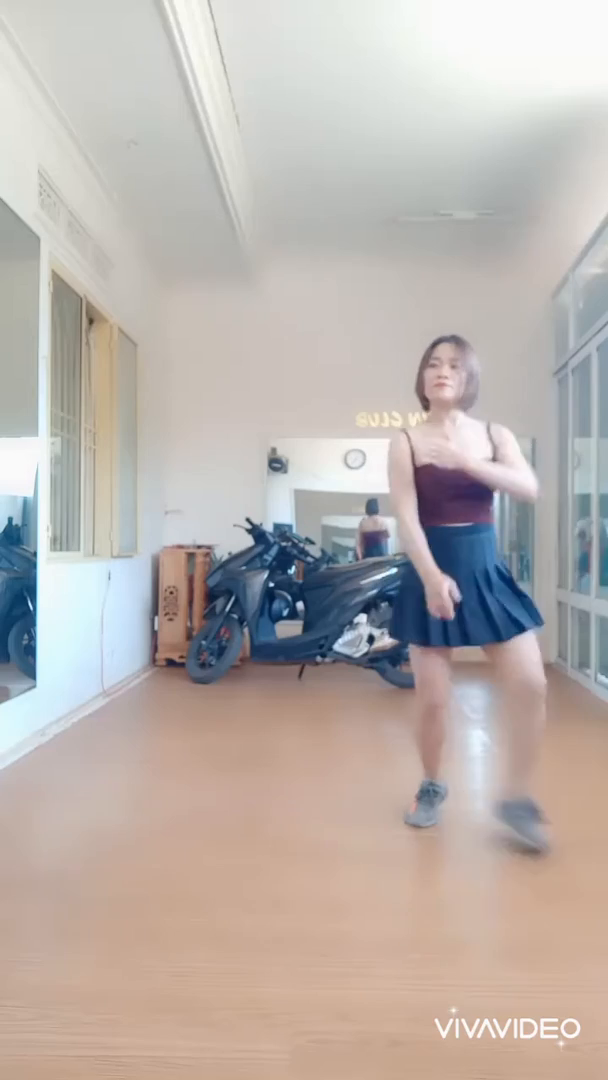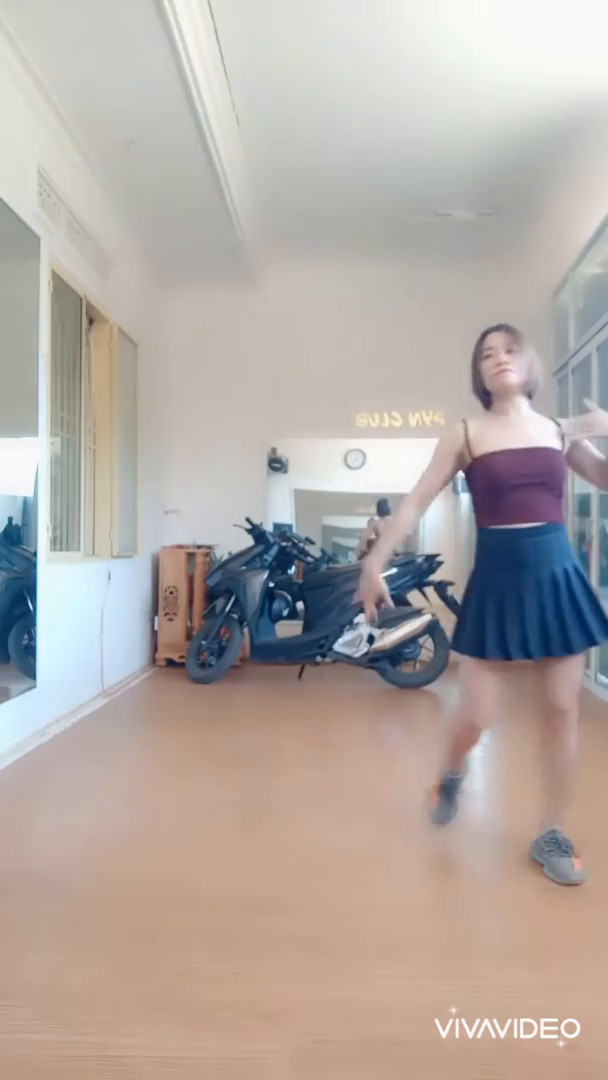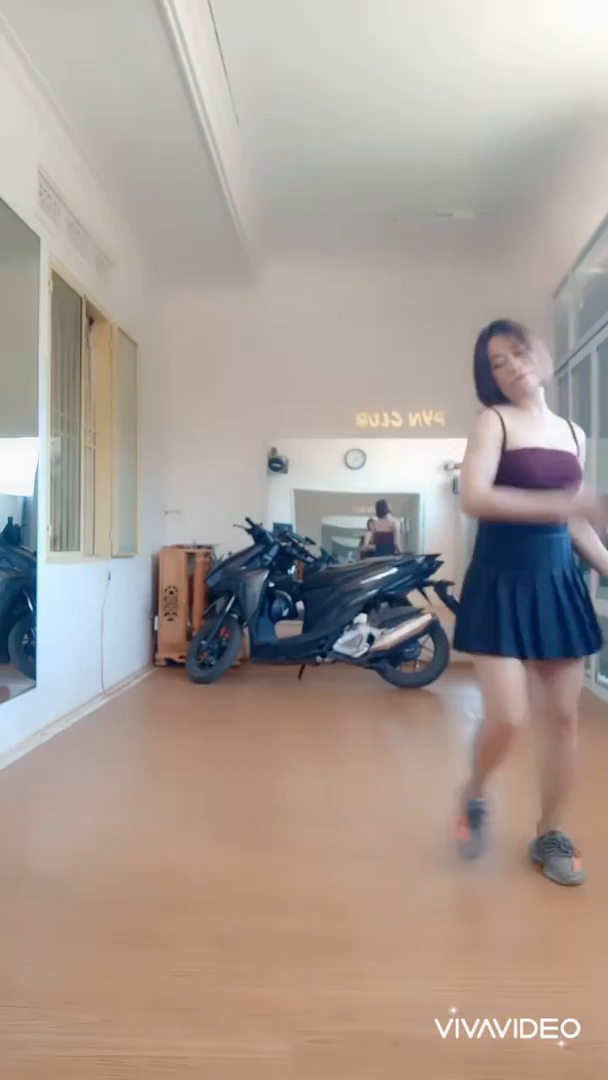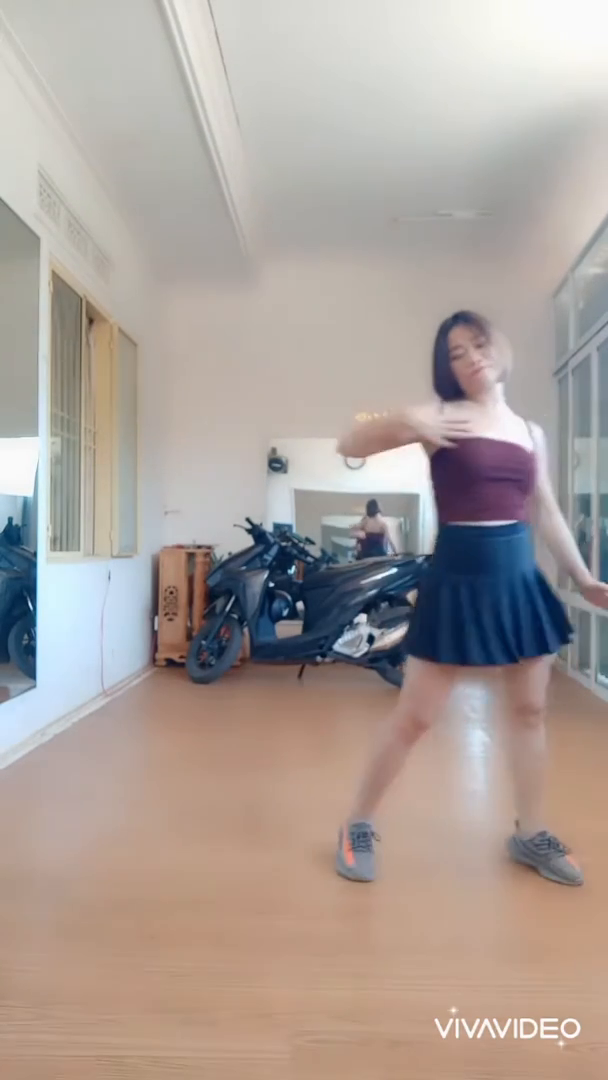
dt=0.4s
person 1, frame 1
left shoulder: (492, 436)
right shoulder: (407, 441)
left elbow: (530, 488)
right elbow: (407, 519)
left wrist: (473, 465)
right wrist: (432, 575)
left hip: (486, 571)
right hip: (430, 576)
left knee: (531, 685)
right knee: (434, 702)
left ankle: (517, 799)
right ankle: (432, 787)
person 1, frame 2
left shoulder: (562, 432)
right shoulder: (465, 435)
right elbow: (416, 502)
right wrist: (376, 562)
left hip: (558, 576)
right hip: (497, 580)
left knee: (561, 712)
right knee: (476, 715)
left ankle: (552, 835)
right ankle: (449, 776)
person 1, frame 3
right shoulder: (494, 422)
right elbow: (475, 498)
right wrist: (553, 504)
left hip: (558, 579)
right hip: (500, 580)
left knee: (562, 718)
right knee: (507, 718)
left ankle: (550, 835)
right ankle: (473, 800)
person 1, frame 4
left shoulder: (530, 434)
right shoulder: (438, 415)
left elbow: (546, 514)
right elbow: (349, 447)
right wrist: (419, 428)
left hip: (515, 580)
right hip: (454, 578)
left knee: (529, 714)
right knee: (413, 719)
left ankle: (529, 834)
right ankle: (356, 828)
